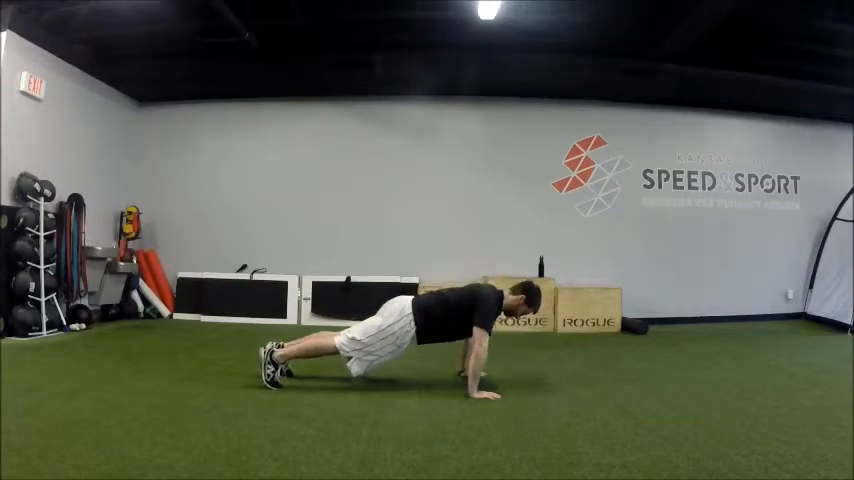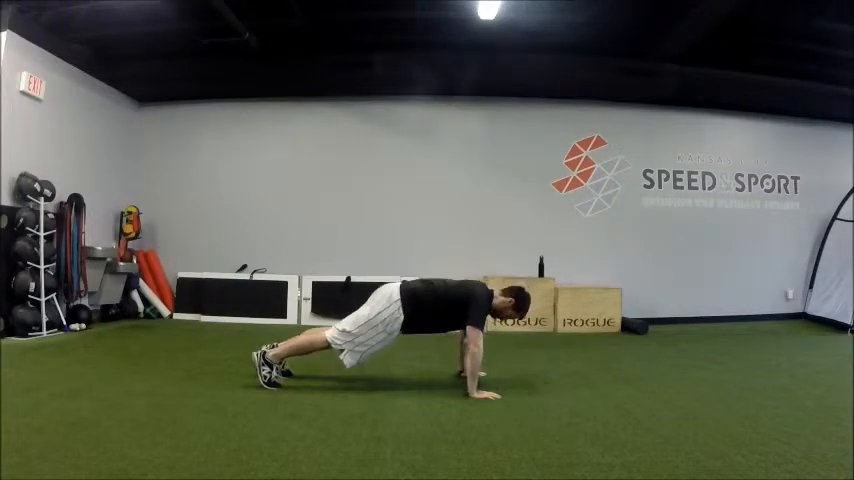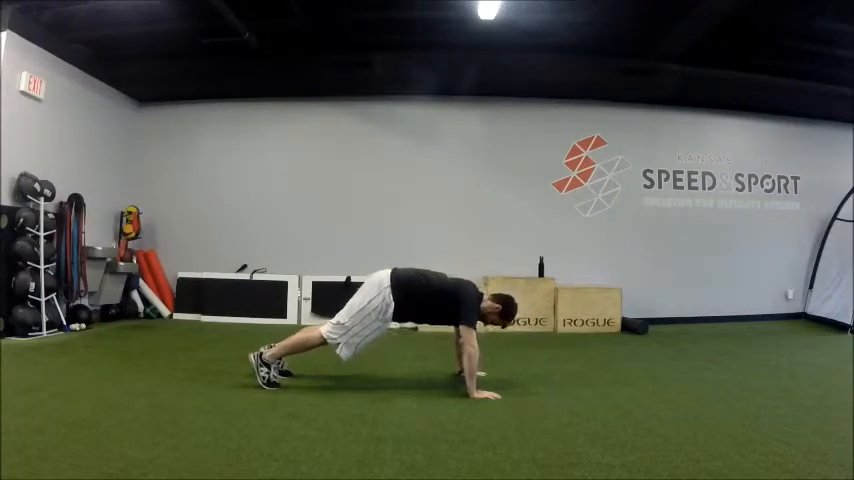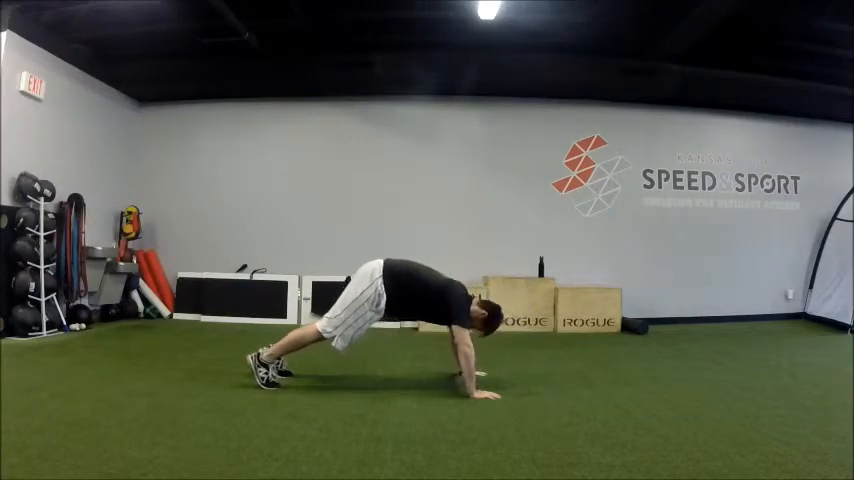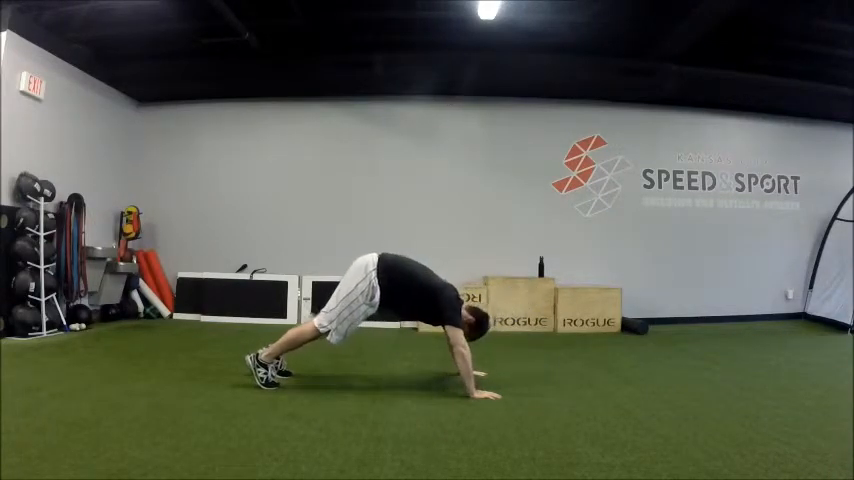
dt=0.3s
person 1, frame 1
left shoulder: (486, 296)
right shoulder: (490, 301)
left elbow: (470, 336)
right elbow: (480, 346)
left wrist: (465, 368)
right wrist: (474, 390)
left hip: (407, 311)
right hip: (407, 320)
left knee: (343, 340)
right knee: (343, 345)
left ankle: (280, 348)
right ankle: (277, 356)
person 1, frame 2
left shoulder: (476, 296)
right shoulder: (481, 298)
left elbow: (465, 337)
right elbow: (475, 346)
left wrist: (464, 369)
right wrist: (473, 390)
left hip: (396, 300)
right hip: (395, 306)
left knee: (337, 334)
right knee: (336, 338)
left ankle: (276, 350)
right ankle: (270, 357)
person 1, frame 3
left shoulder: (465, 296)
right shoulder: (470, 299)
left elbow: (460, 339)
right elbow: (470, 345)
left wrist: (463, 369)
right wrist: (473, 390)
left hip: (388, 290)
right hip: (386, 294)
left knee: (331, 330)
right knee: (330, 334)
left ankle: (274, 352)
right ankle: (268, 358)
person 1, frame 4
left shoulder: (454, 299)
right shoulder: (459, 299)
left elbow: (456, 341)
right elbow: (464, 346)
left wrist: (465, 370)
right wrist: (473, 390)
left hip: (380, 280)
right hip: (377, 283)
left knee: (328, 327)
right knee: (327, 329)
left ankle: (273, 354)
right ankle: (264, 358)
person 1, frame 5
left shoulder: (446, 301)
right shoulder: (449, 301)
left elbow: (454, 345)
right elbow: (460, 347)
left wrist: (465, 370)
right wrist: (473, 391)
left hip: (375, 274)
right hip: (372, 276)
left knee: (324, 325)
right knee: (325, 325)
left ankle: (272, 354)
right ankle: (264, 359)
